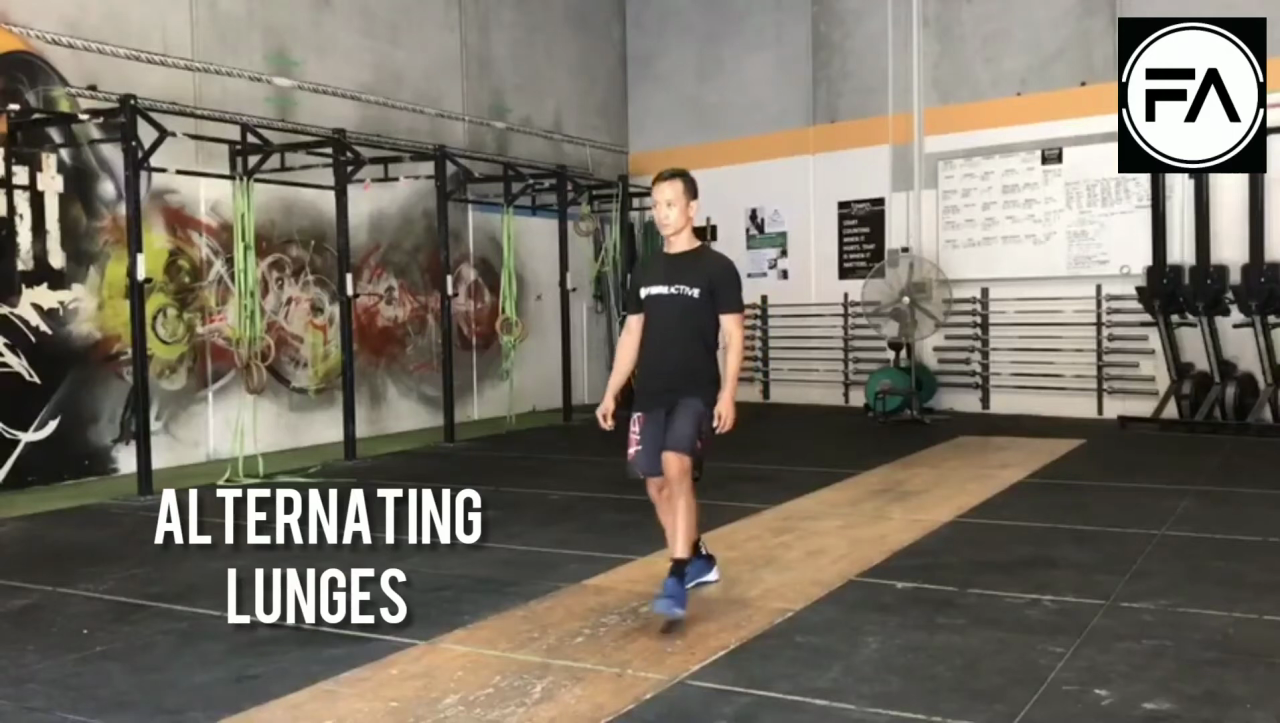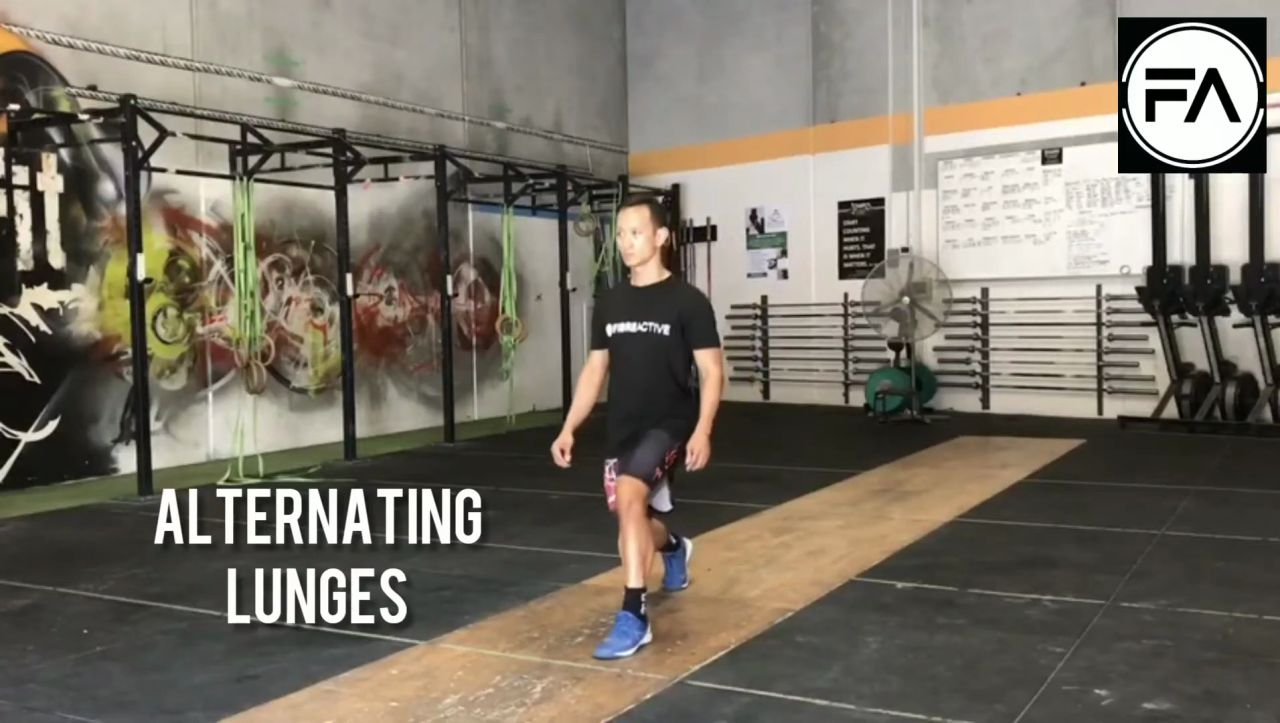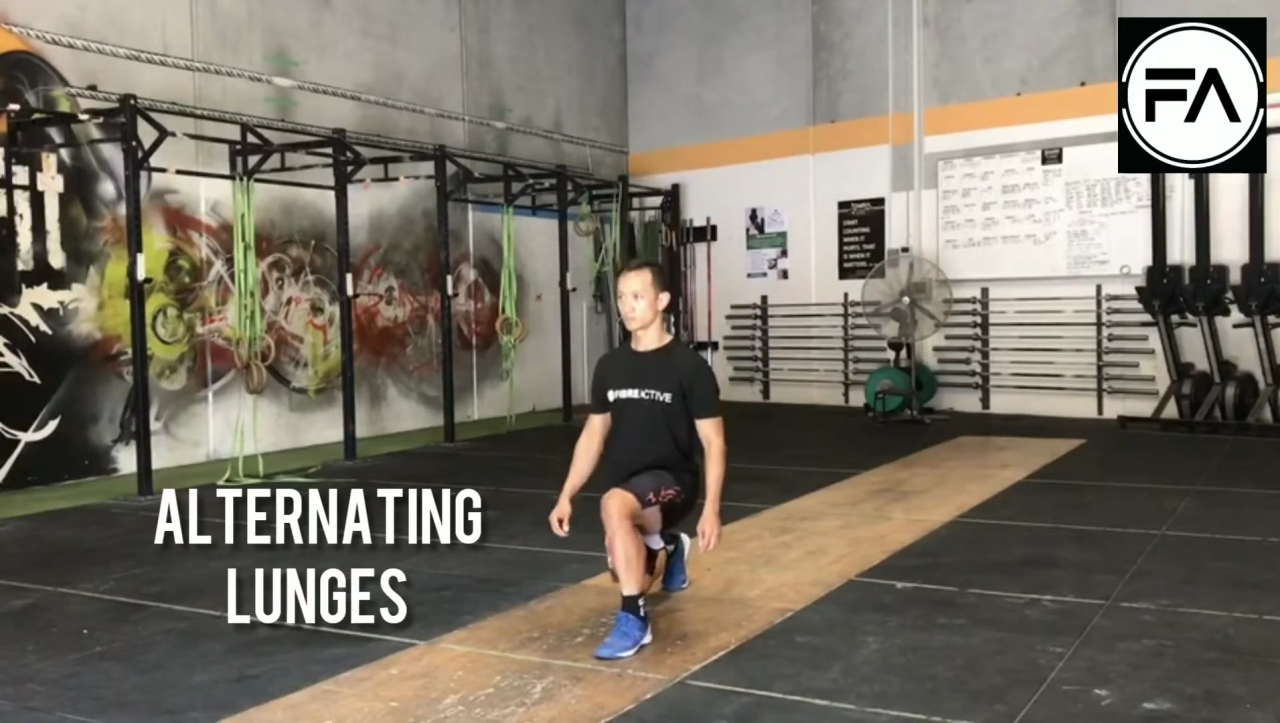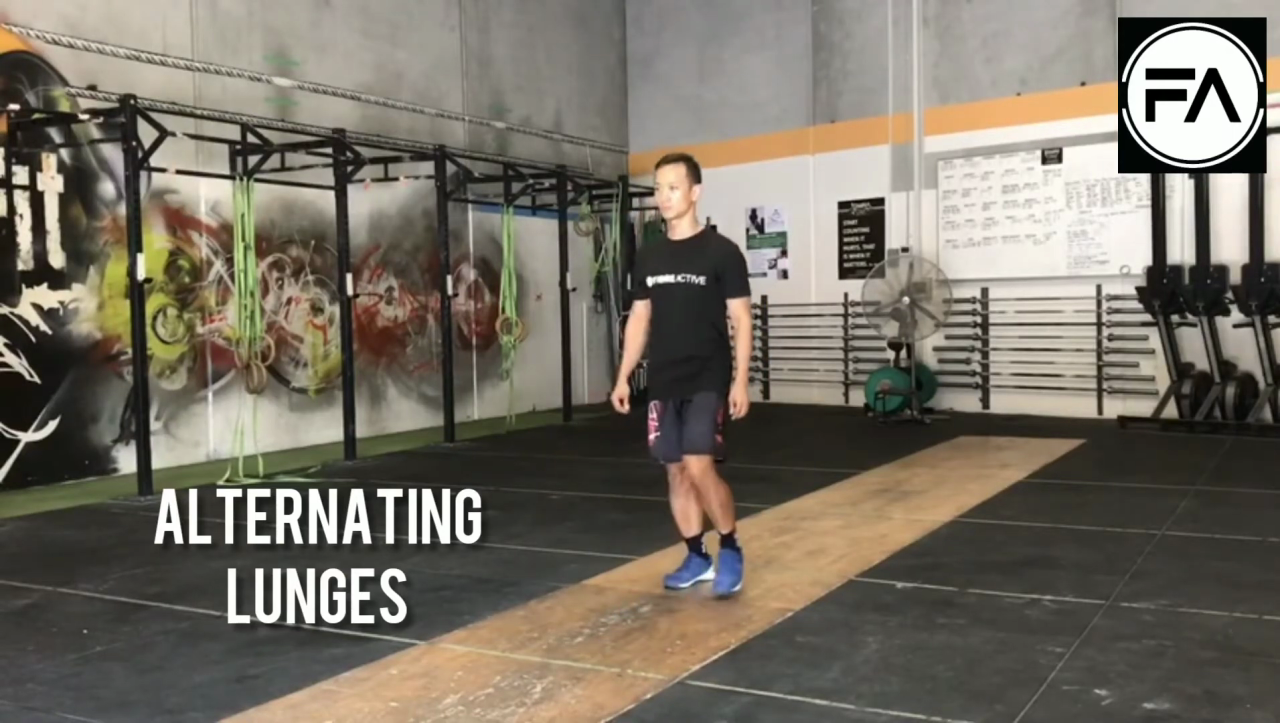
dt=0.7s
person 1, frame 1
left shoulder: (716, 267)
right shoulder: (646, 270)
left elbow: (734, 336)
right elbow: (632, 335)
left wrist: (728, 394)
right wrist: (611, 392)
left hip: (695, 392)
right hip: (650, 395)
left knee: (676, 469)
right knee: (658, 485)
left ankle: (677, 579)
right ankle: (699, 561)
person 1, frame 2
left shoulder: (687, 301)
right shoulder: (609, 303)
left elbow: (711, 371)
right elbow: (595, 369)
left wrist: (702, 431)
right wrist: (569, 428)
left hip: (669, 425)
right hip: (623, 430)
left knee: (629, 496)
right knee: (634, 524)
left ankle: (634, 616)
right ankle: (674, 547)
person 1, frame 3
left shoulder: (689, 367)
right shoulder: (610, 365)
left elbow: (713, 442)
right elbow: (594, 433)
left wrist: (712, 509)
right wrist: (566, 496)
left hip: (672, 478)
right hip: (627, 482)
left knee: (614, 506)
right knee: (632, 577)
left ankle: (633, 621)
right ankle: (671, 546)
person 1, frame 4
left shoulder: (721, 251)
right shoulder: (648, 255)
left elbow: (742, 320)
right elbow: (639, 319)
left wrist: (740, 380)
right wrist: (623, 376)
left hip: (707, 379)
right hip: (663, 382)
left knee: (698, 467)
right knee: (676, 473)
left ankle: (730, 548)
right ankle: (697, 557)
